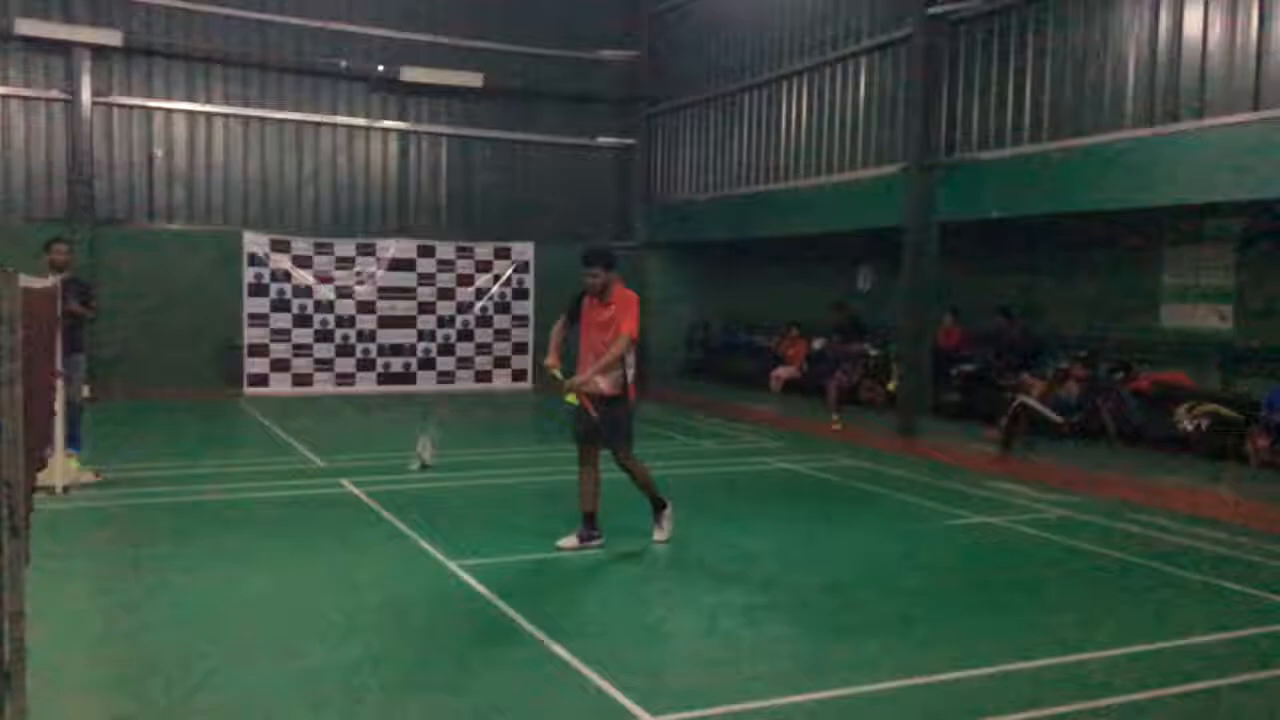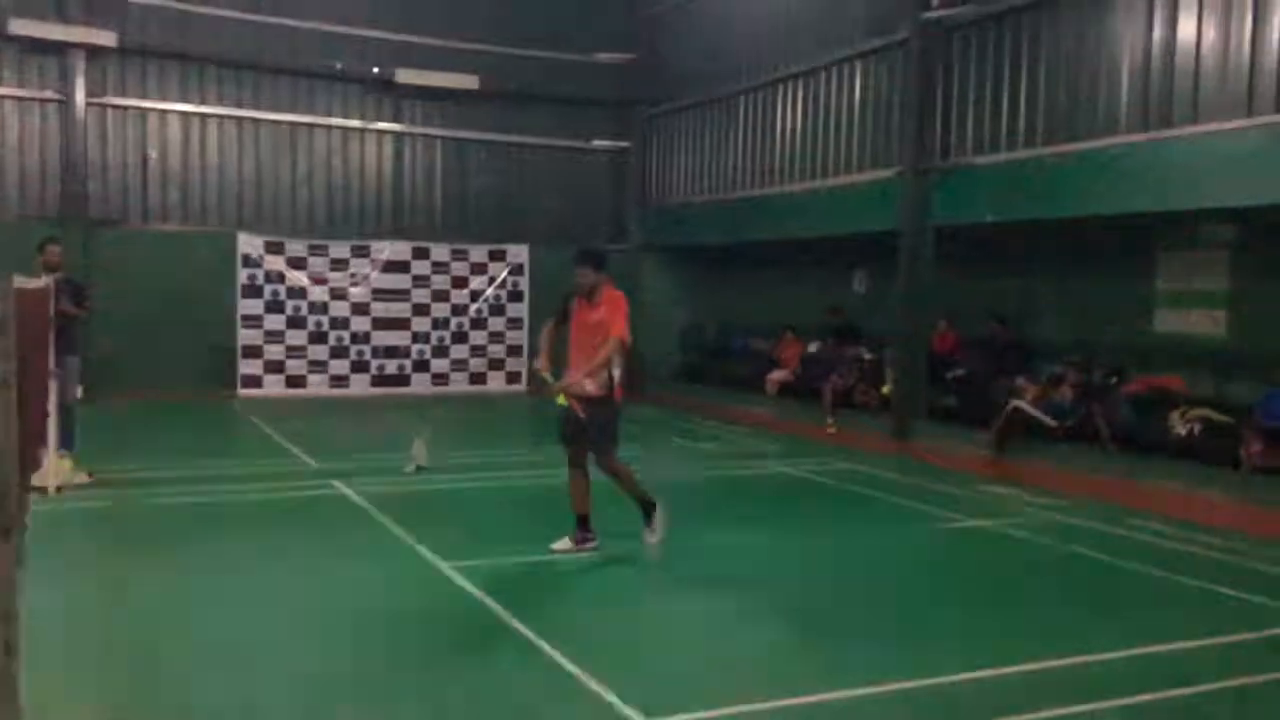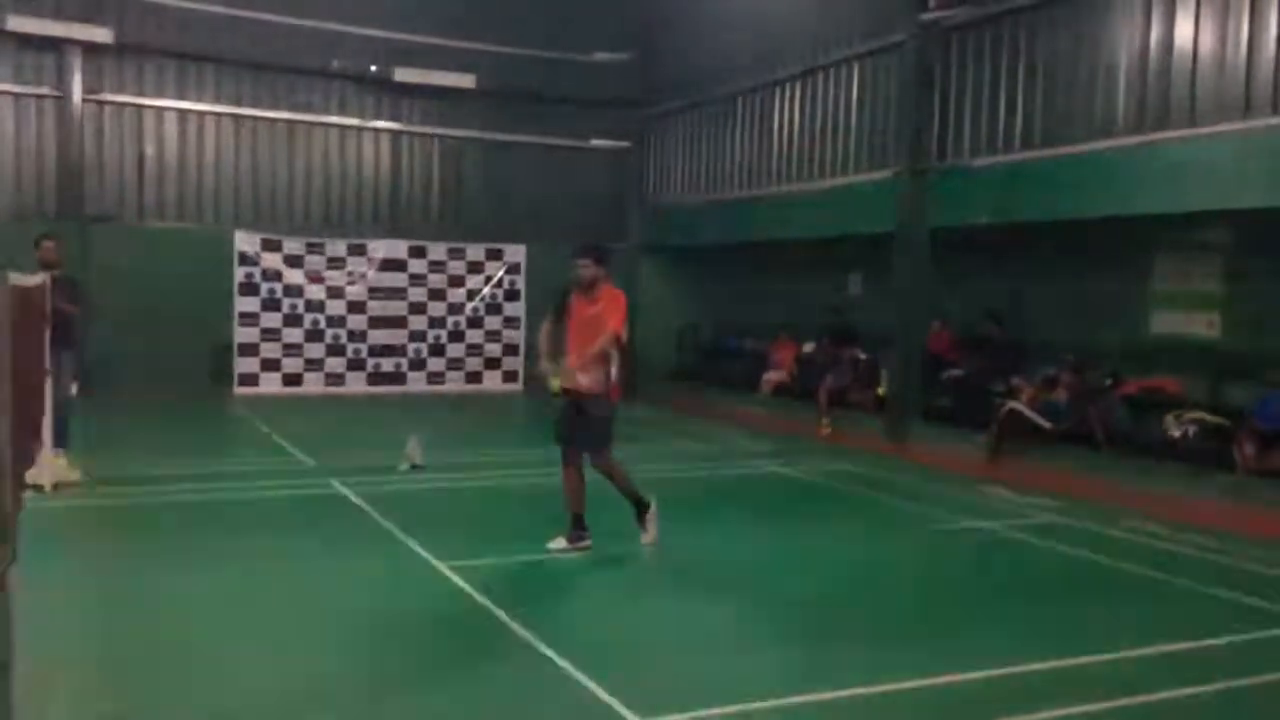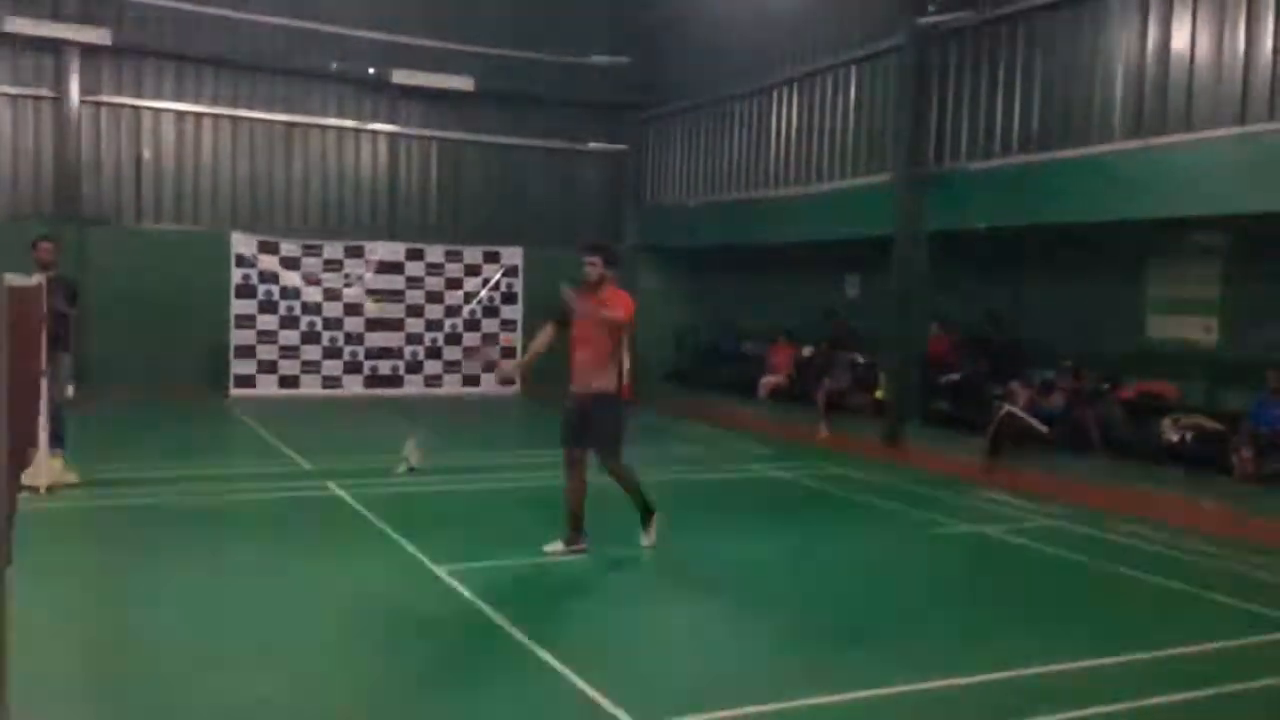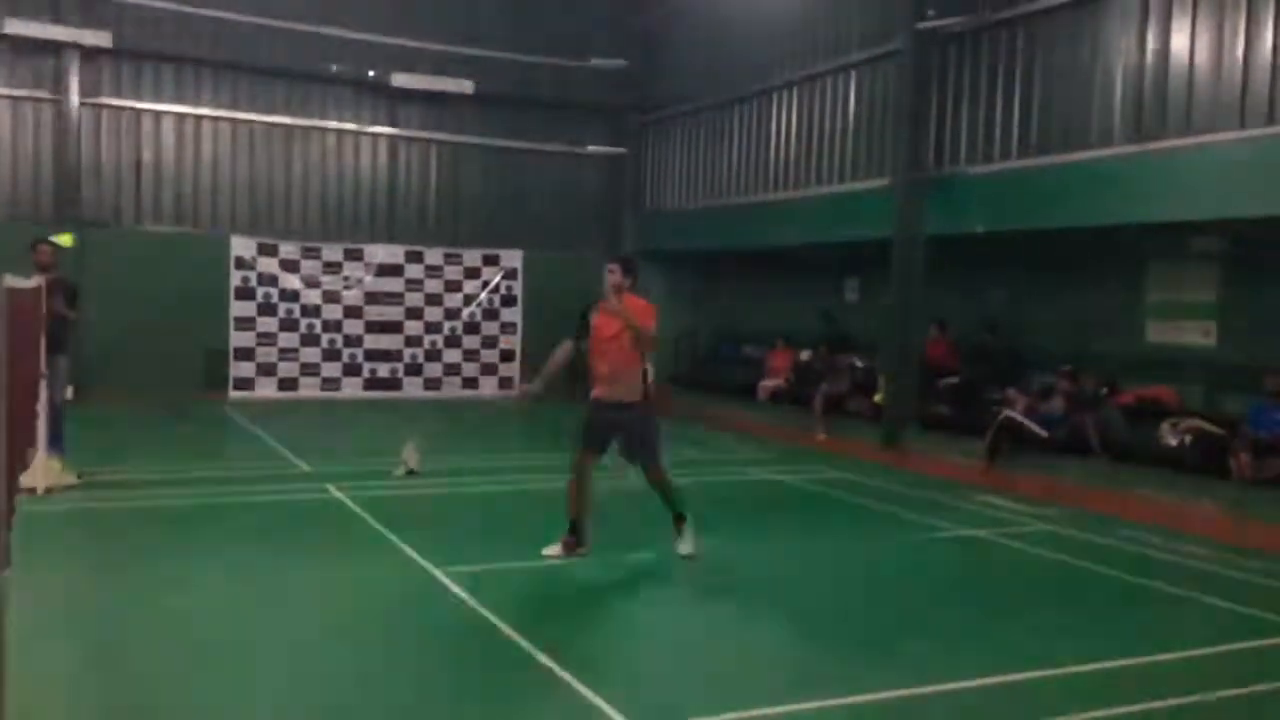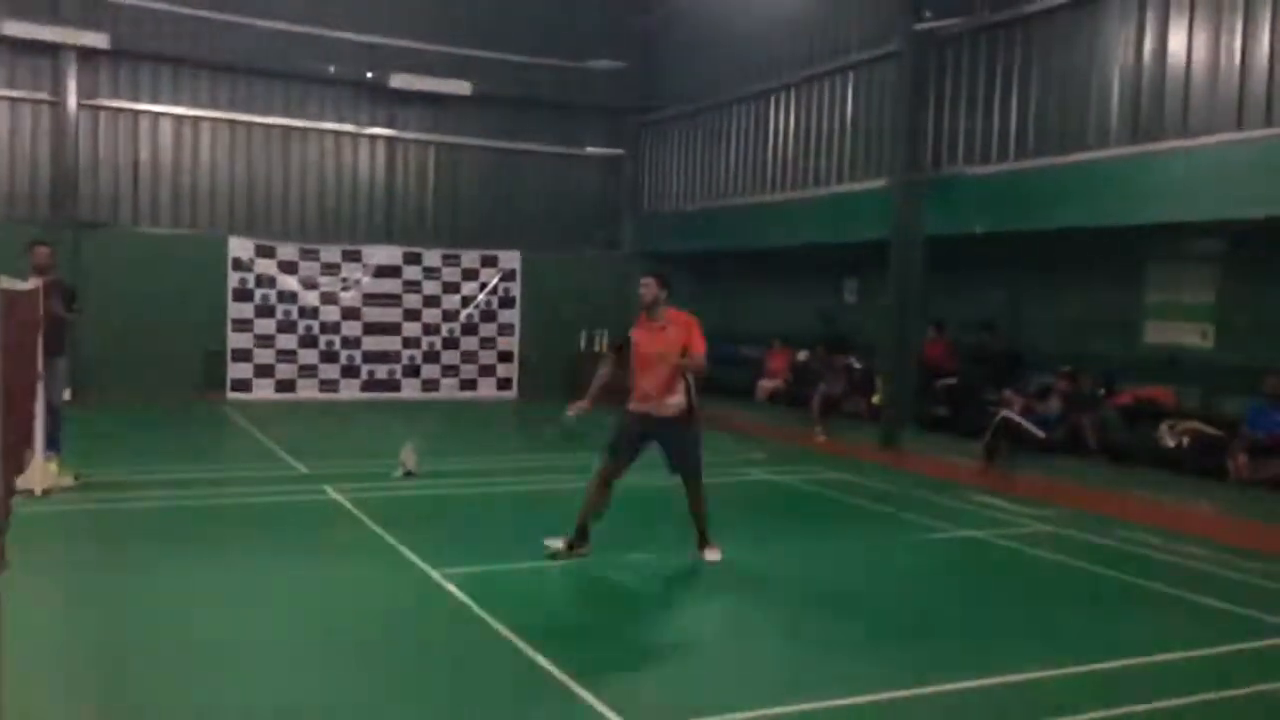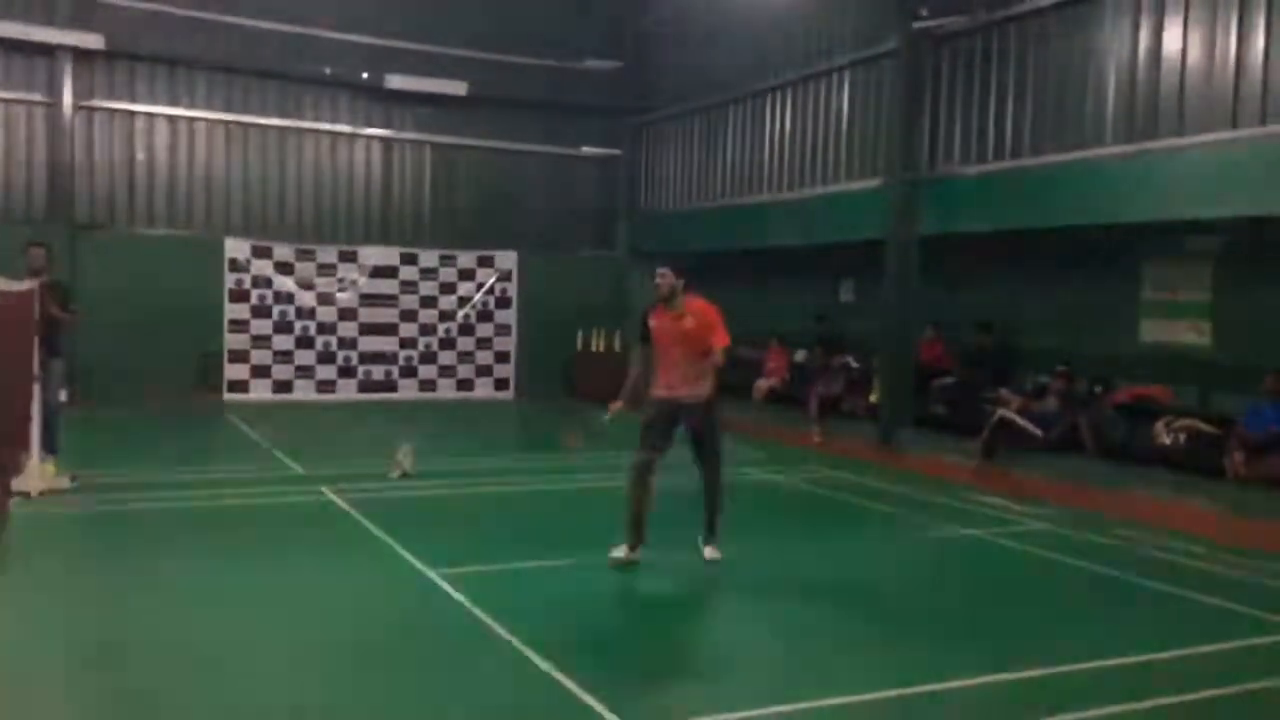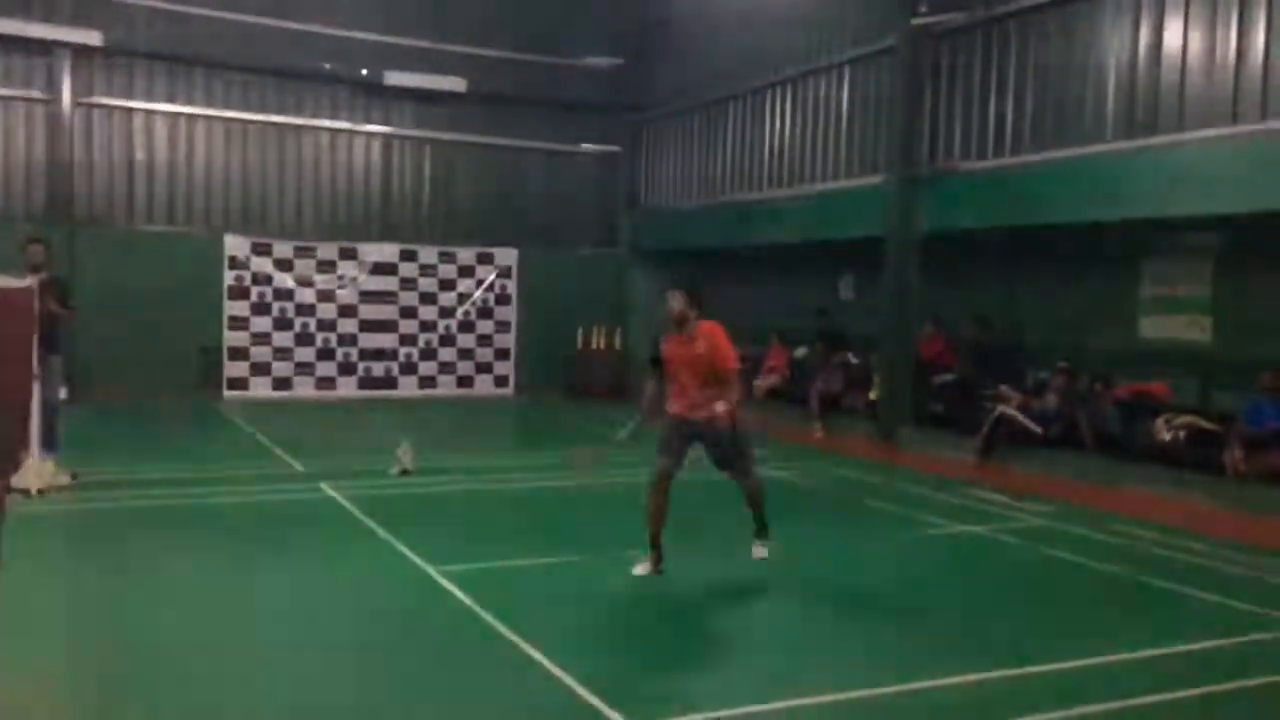
dt=0.2s
person 1, frame 1
left shoulder: (628, 301)
right shoulder: (584, 299)
left elbow: (622, 345)
right elbow: (562, 324)
left wrist: (589, 374)
right wrist: (553, 353)
left hip: (614, 392)
right hip: (585, 391)
left knee: (623, 457)
right knee: (586, 457)
left ankle: (661, 507)
right ankle: (590, 530)
person 1, frame 2
left shoulder: (616, 302)
right shoulder: (574, 300)
left elbow: (611, 348)
right elbow: (551, 326)
left wrist: (577, 376)
right wrist: (543, 356)
left hip: (601, 394)
right hip: (575, 393)
left knee: (606, 460)
right knee: (575, 459)
left ankle: (650, 508)
right ankle: (584, 532)
person 1, frame 3
left shoulder: (614, 299)
right shoulder: (573, 297)
left elbow: (606, 340)
right elbow: (550, 325)
left wrist: (572, 363)
right wrist: (546, 358)
left hip: (598, 391)
right hip: (570, 389)
left knee: (600, 459)
right knee: (570, 459)
left ankle: (643, 507)
right ankle: (579, 531)
person 1, frame 4
left shoulder: (621, 300)
right shoulder: (575, 301)
left elbow: (617, 322)
right elbow: (549, 333)
left wrist: (586, 305)
right wrist: (520, 364)
left hip: (608, 393)
right hip: (579, 392)
left knee: (610, 462)
right knee: (573, 460)
left ankle: (647, 512)
right ankle: (575, 534)
person 1, frame 5
left shoulder: (641, 308)
right shoulder: (593, 311)
left elbow: (649, 336)
right elbow: (567, 347)
left wrist: (619, 311)
right wrist: (539, 381)
left hip: (634, 401)
right hip: (600, 399)
left knee: (651, 468)
right knee: (581, 466)
left ankle: (681, 522)
right ankle: (575, 538)
person 1, frame 6
left shoulder: (685, 323)
right shoulder: (633, 327)
left elbow: (700, 364)
right elbow: (610, 364)
left wrist: (678, 362)
right wrist: (587, 400)
left hip: (677, 415)
right hip: (638, 413)
left knee: (692, 480)
right knee: (606, 474)
left ankle: (703, 541)
right ankle: (577, 539)
person 1, frame 7
left shoulder: (704, 310)
right shoulder: (652, 315)
left elbow: (718, 356)
right elbow: (641, 358)
left wrist: (699, 372)
right wrist: (624, 397)
left hip: (699, 401)
right hip: (661, 399)
left knee: (710, 472)
right knee: (642, 464)
left ankle: (709, 538)
right ankle: (635, 541)
person 1, frame 8
left shoulder: (714, 336)
right shoulder: (664, 340)
left elbow: (732, 380)
right elbow: (656, 379)
left wrist: (725, 412)
left hip: (715, 417)
right hip: (679, 416)
left knee: (746, 479)
right knee: (660, 475)
left ankle: (760, 533)
right ankle: (654, 554)
person 2, frame 1
left shoulder: (80, 286)
left elbow: (91, 314)
left wrist: (76, 309)
left hip: (74, 350)
left knee: (73, 400)
left ankle: (72, 448)
person 2, frame 2
left shoulder: (74, 286)
left elbow: (85, 314)
left wrist: (69, 309)
left hip: (67, 350)
left knee: (67, 401)
left ankle: (65, 450)
person 2, frame 3
left shoulder: (69, 283)
left elbow: (80, 312)
left wrist: (64, 307)
left hip: (63, 346)
left knee: (62, 398)
left ankle: (60, 448)
person 2, frame 4
left shoulder: (66, 284)
left elbow: (76, 313)
left wrist: (62, 308)
left hip: (59, 348)
left knee: (57, 400)
left ankle: (56, 449)
person 2, frame 5
left shoulder: (65, 287)
left elbow: (75, 316)
left wrist: (62, 311)
left hip: (57, 351)
left knee: (56, 402)
left ankle: (55, 452)
person 2, frame 6
left shoulder: (63, 287)
left elbow: (73, 317)
left wrist: (58, 312)
left hip: (55, 352)
left knee: (54, 403)
left ankle: (53, 453)
person 2, frame 7
left shoulder: (58, 288)
left elbow: (69, 319)
left wrist: (54, 312)
left hip: (51, 354)
left knee: (50, 405)
left ankle: (49, 455)
person 2, frame 8
left shoulder: (57, 285)
left elbow: (68, 315)
left wrist: (54, 309)
left hip: (50, 350)
left knee: (50, 403)
left ankle: (49, 453)
